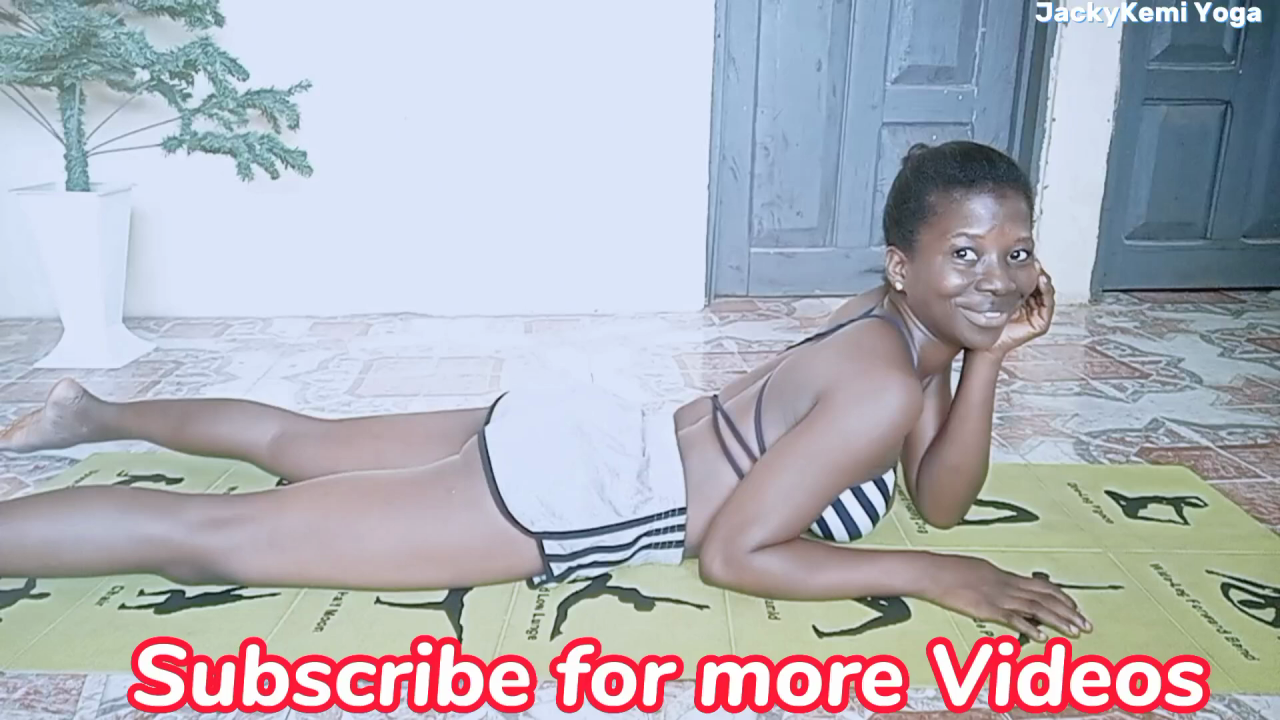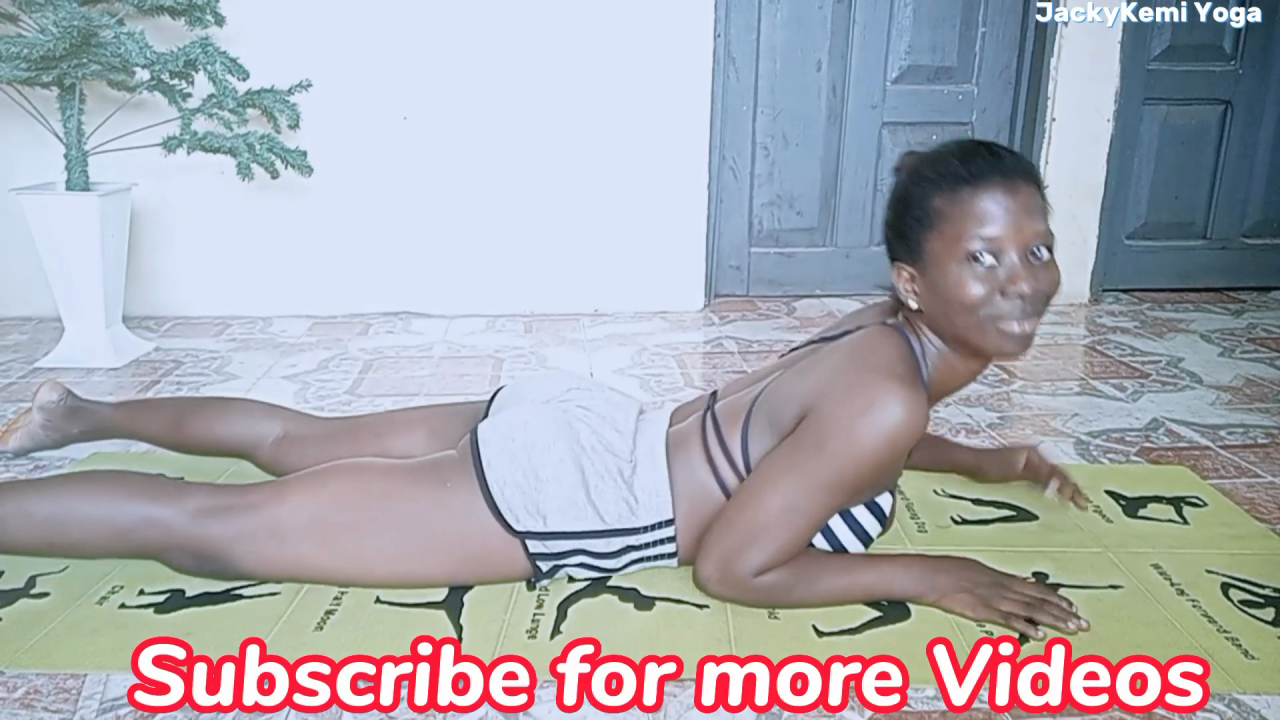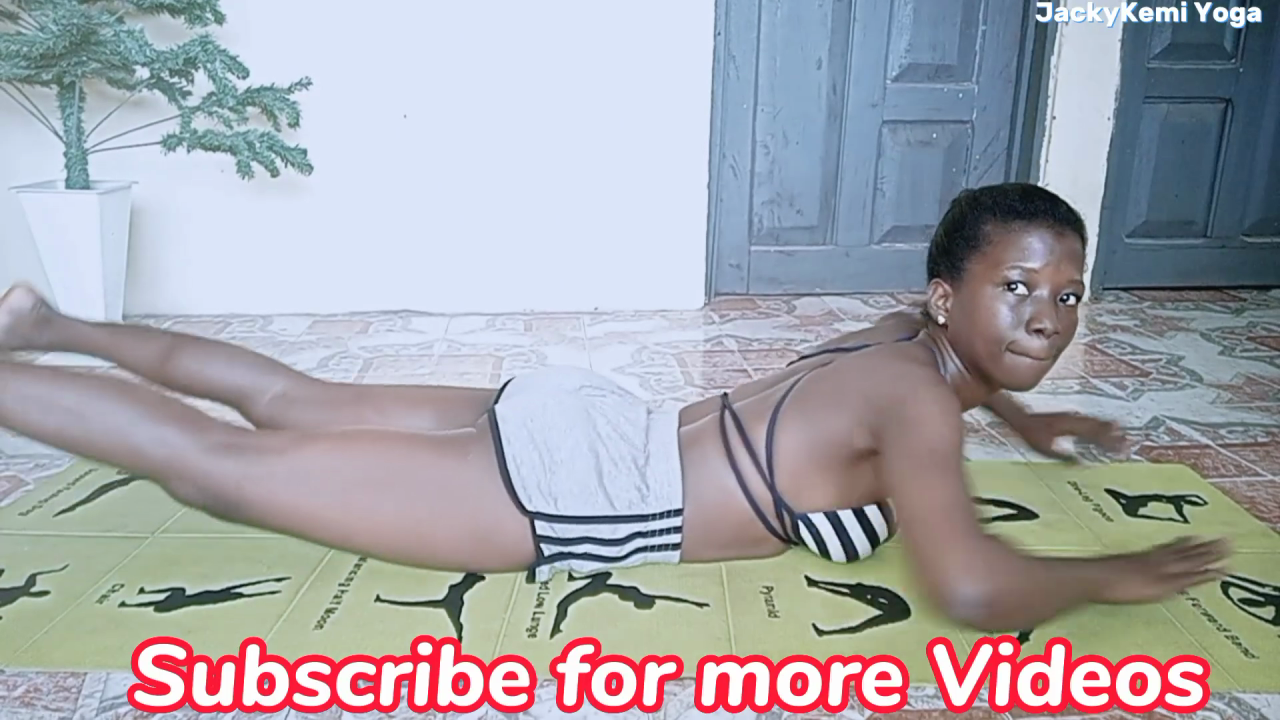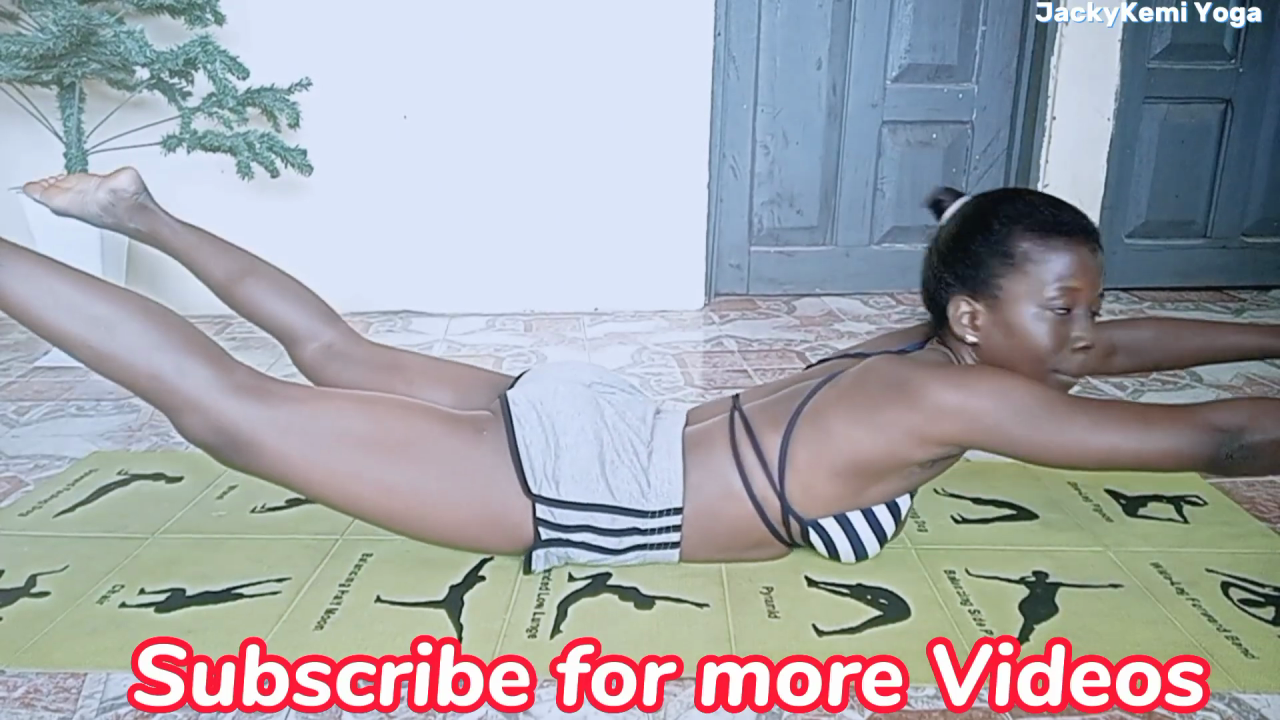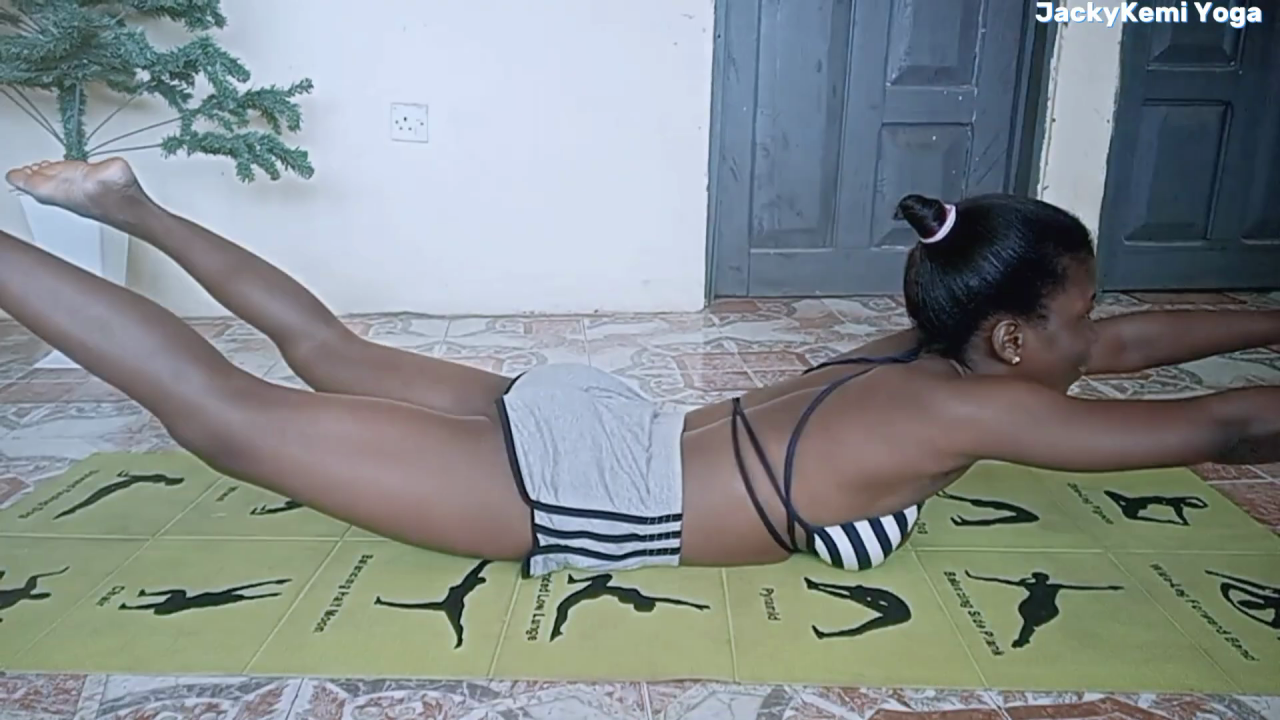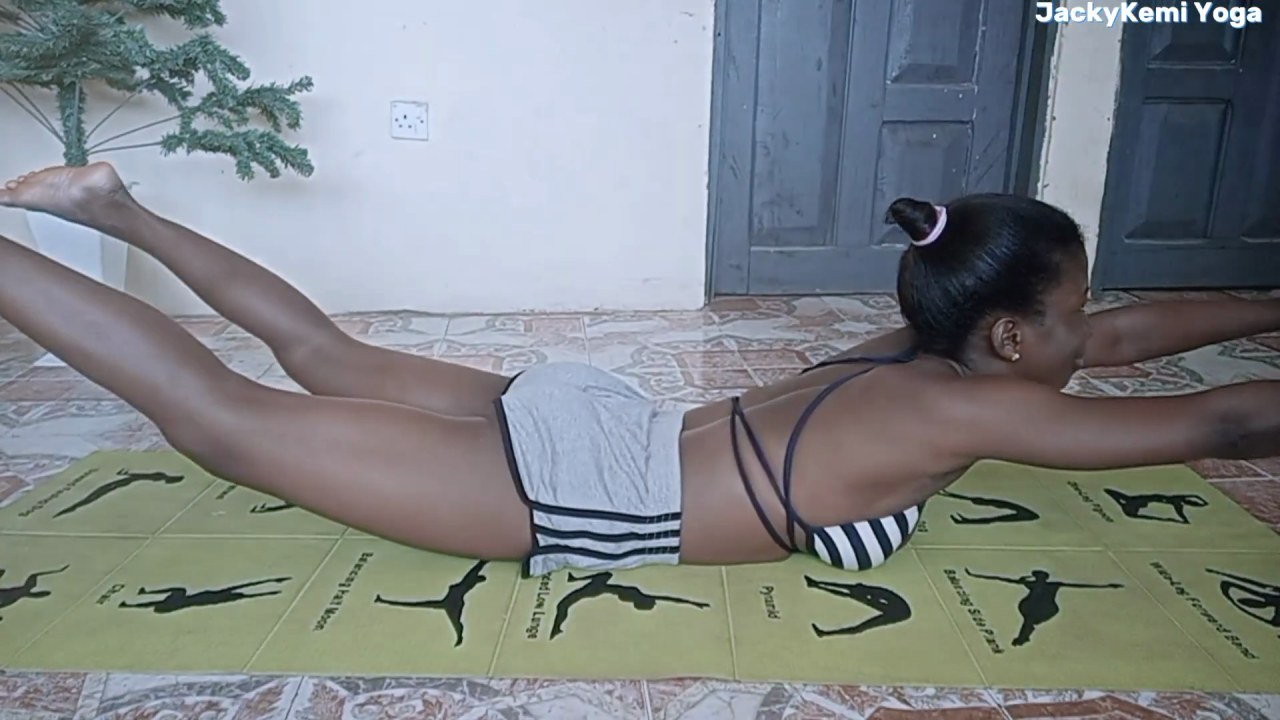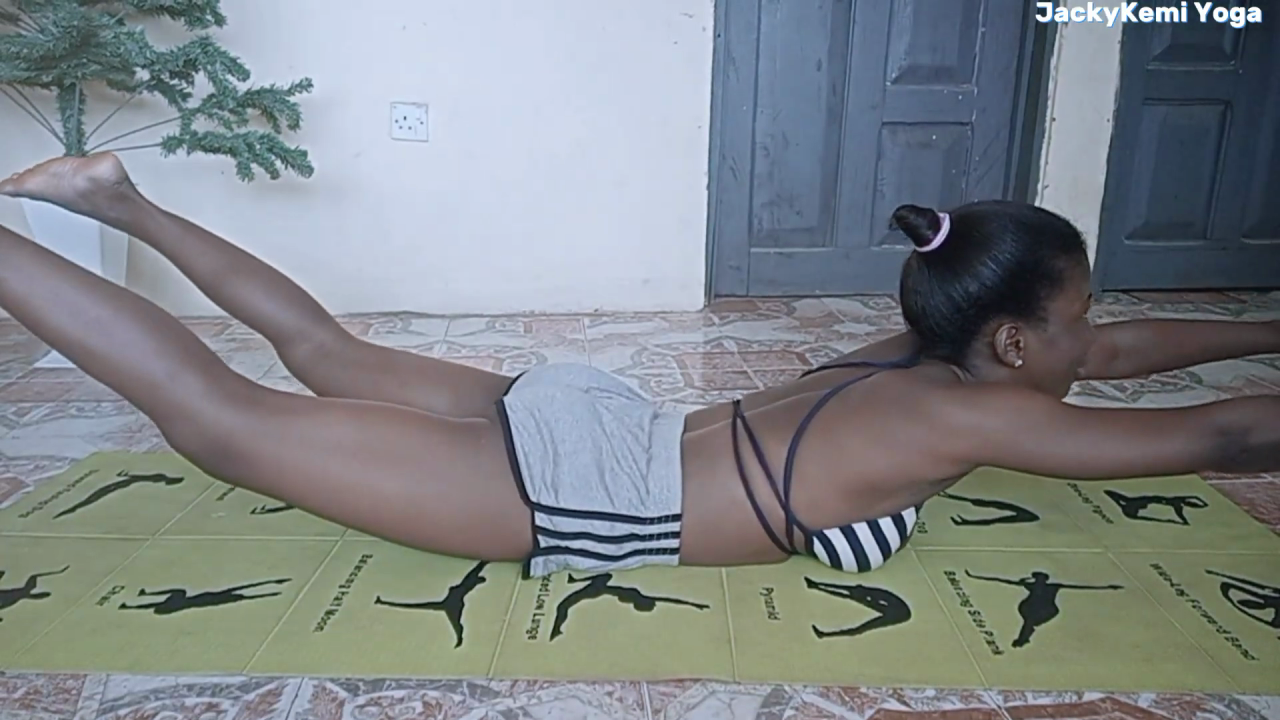
dt=0.7s
person 1, frame 1
left shoulder: (895, 317)
right shoulder: (882, 385)
left elbow: (940, 498)
right elbow: (734, 554)
left wrist: (989, 357)
right wrist: (932, 578)
left hip: (576, 442)
right hip: (565, 498)
left knee: (301, 446)
right knee: (214, 535)
left ankle: (94, 410)
person 1, frame 2
left shoulder: (903, 330)
right shoulder: (885, 400)
right elbow: (732, 569)
left wrist: (977, 461)
right wrist: (932, 577)
left hip: (571, 432)
right hip: (554, 502)
left knee: (298, 442)
right knee: (210, 528)
person 1, frame 3
left shoulder: (912, 342)
right shoulder: (917, 397)
right elbow: (972, 593)
left wrist: (1017, 411)
right wrist: (1135, 572)
left hip: (574, 431)
right hip: (568, 489)
left knee: (291, 404)
right knee: (226, 471)
person 1, frame 4
left shoulder: (937, 344)
right shoulder: (961, 396)
left elbow: (1115, 343)
left hip: (584, 426)
right hip: (575, 488)
left knee: (336, 357)
right knee: (237, 413)
left ankle: (144, 214)
person 1, frame 5
left shoulder: (927, 347)
right shoulder: (975, 405)
left elbow: (1126, 341)
left hip: (584, 427)
right hip: (581, 494)
left knee: (329, 356)
right knee: (230, 421)
left ankle: (128, 205)
person 1, frame 6
left shoulder: (924, 346)
right shoulder: (974, 407)
left elbow: (1121, 337)
left hip: (583, 425)
right hip: (575, 495)
left knee: (324, 357)
right knee: (227, 423)
left ankle: (118, 209)
person 1, frame 7
left shoulder: (924, 352)
right shoulder: (978, 414)
left elbow: (1121, 348)
left hip: (581, 423)
right hip: (575, 490)
left knee: (325, 357)
right knee: (226, 423)
left ankle: (121, 201)
